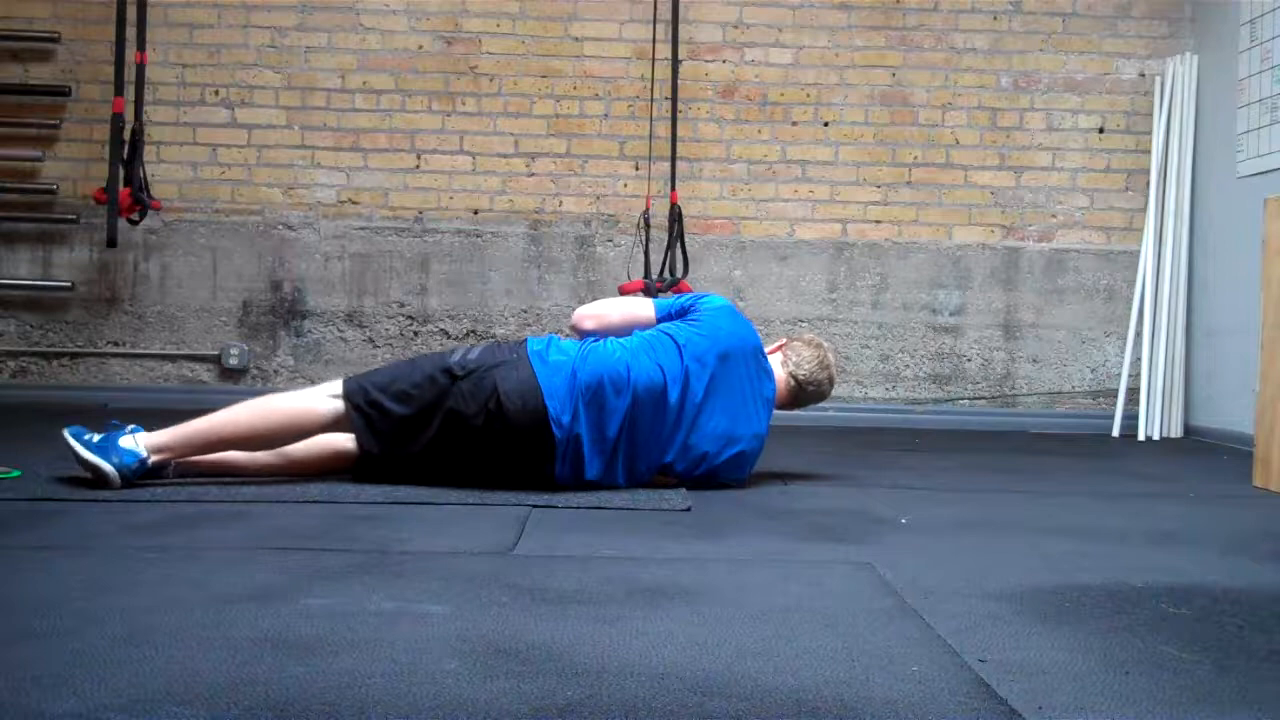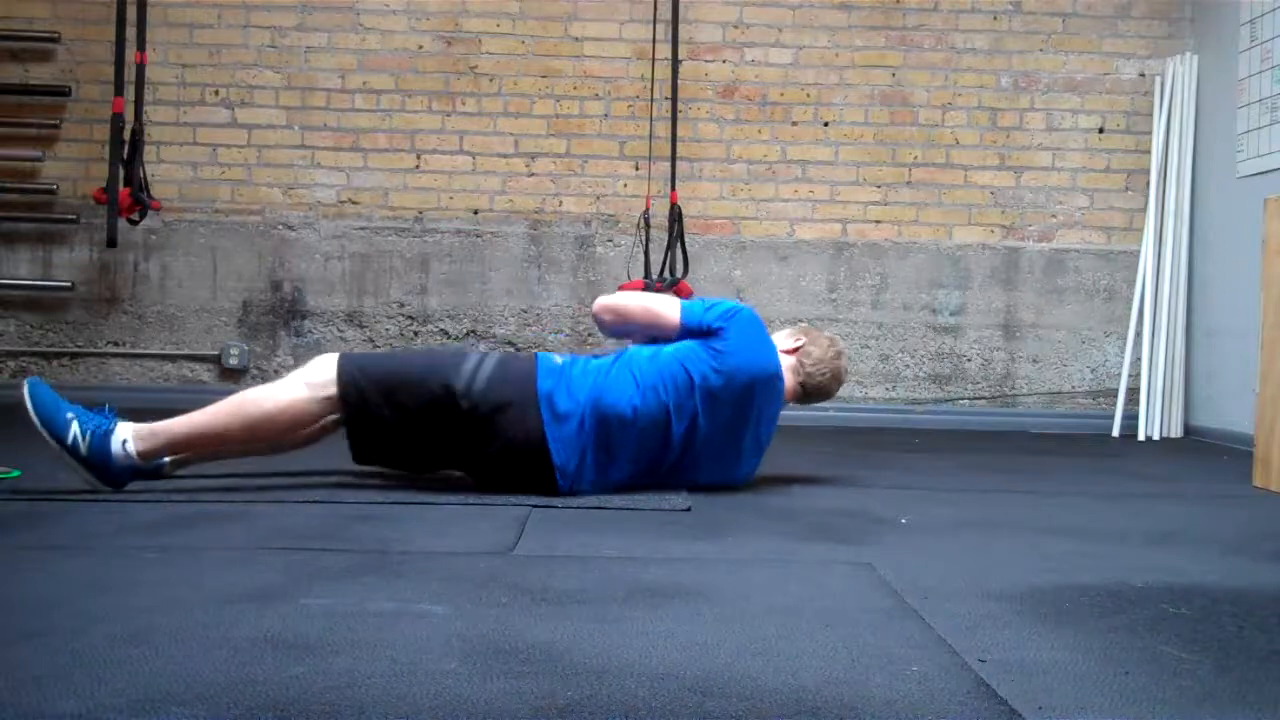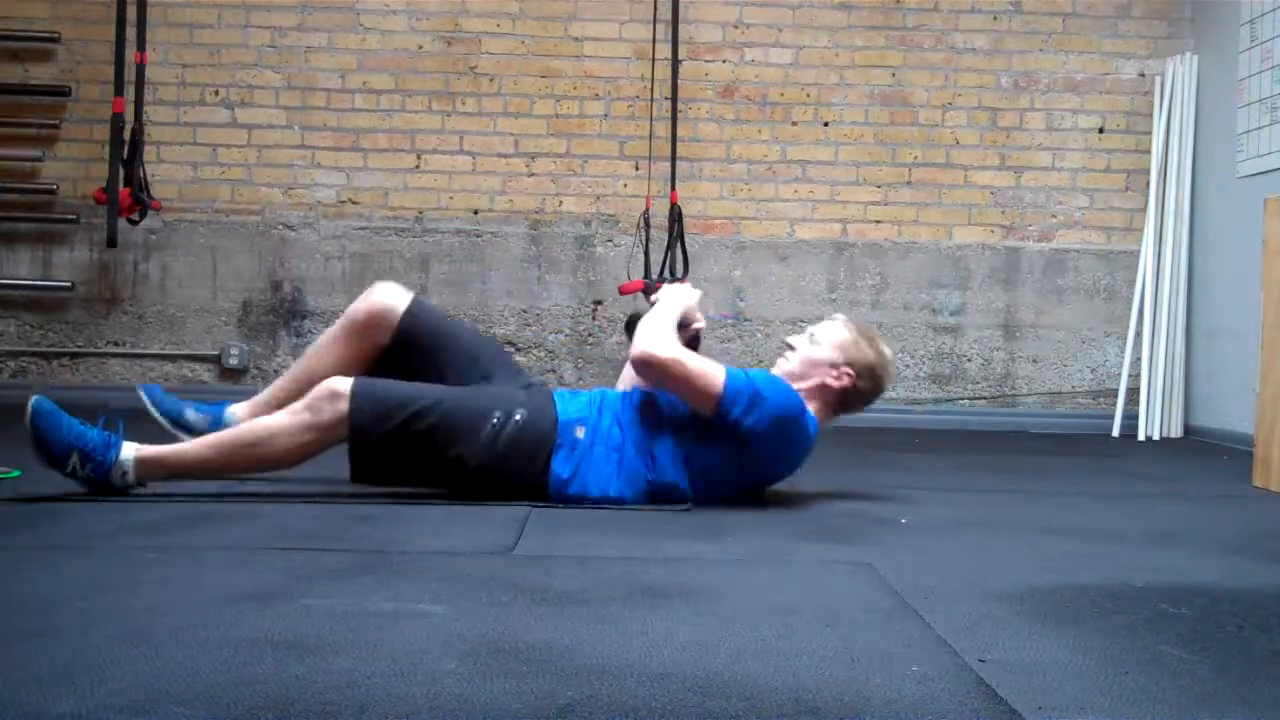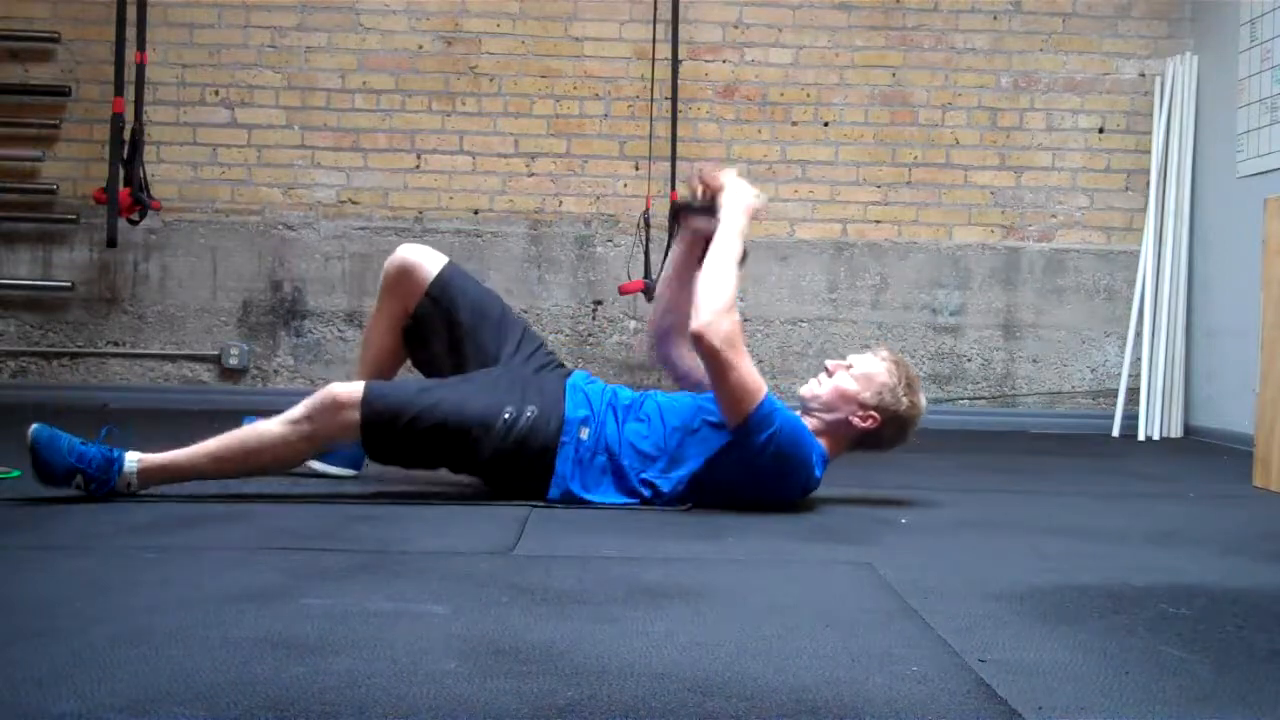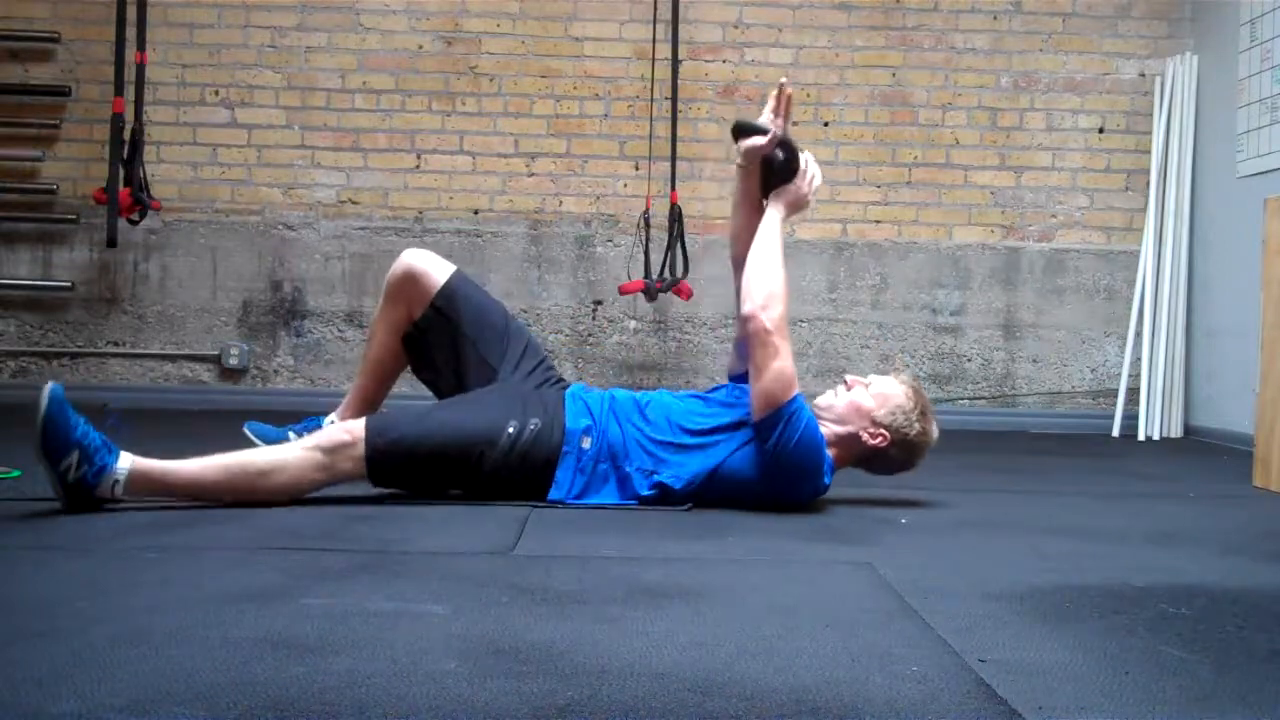
dt=0.5s
person 1, frame 1
left shoulder: (725, 321)
right shoulder: (741, 451)
left elbow: (588, 320)
right elbow: (655, 460)
left hip: (527, 382)
right hip: (548, 459)
left knee: (334, 404)
right knee: (345, 445)
left ankle: (140, 447)
right ankle: (159, 458)
person 1, frame 2
left shoulder: (744, 332)
right shoulder: (743, 449)
left elbow: (610, 308)
left hip: (535, 407)
right hip: (554, 467)
left knee: (330, 379)
right knee: (342, 401)
left ankle: (128, 442)
right ankle: (158, 452)
person 1, frame 3
left shoulder: (781, 420)
right shoulder: (771, 412)
left elbow: (651, 357)
left wrist: (666, 308)
right wrist: (665, 319)
left hip: (550, 452)
right hip: (549, 412)
left knee: (332, 406)
right knee: (380, 305)
left ankle: (123, 463)
right ankle: (235, 417)
person 1, frame 4
left shoulder: (790, 458)
right shoulder: (777, 426)
left elbow: (708, 335)
right elbow: (664, 337)
left wrist: (735, 222)
right wrist: (698, 235)
left hip: (551, 444)
right hip: (556, 390)
left knee: (331, 405)
right knee: (410, 265)
left ankle: (126, 471)
right ankle: (350, 443)
person 1, frame 5
left shoulder: (799, 462)
right shoulder: (772, 412)
left elbow: (762, 322)
right elbow: (747, 289)
left wrist: (780, 213)
right wrist: (751, 175)
left hip: (554, 456)
right hip: (552, 402)
left knee: (333, 458)
right knee: (415, 273)
left ankle: (115, 473)
right ankle: (339, 421)
